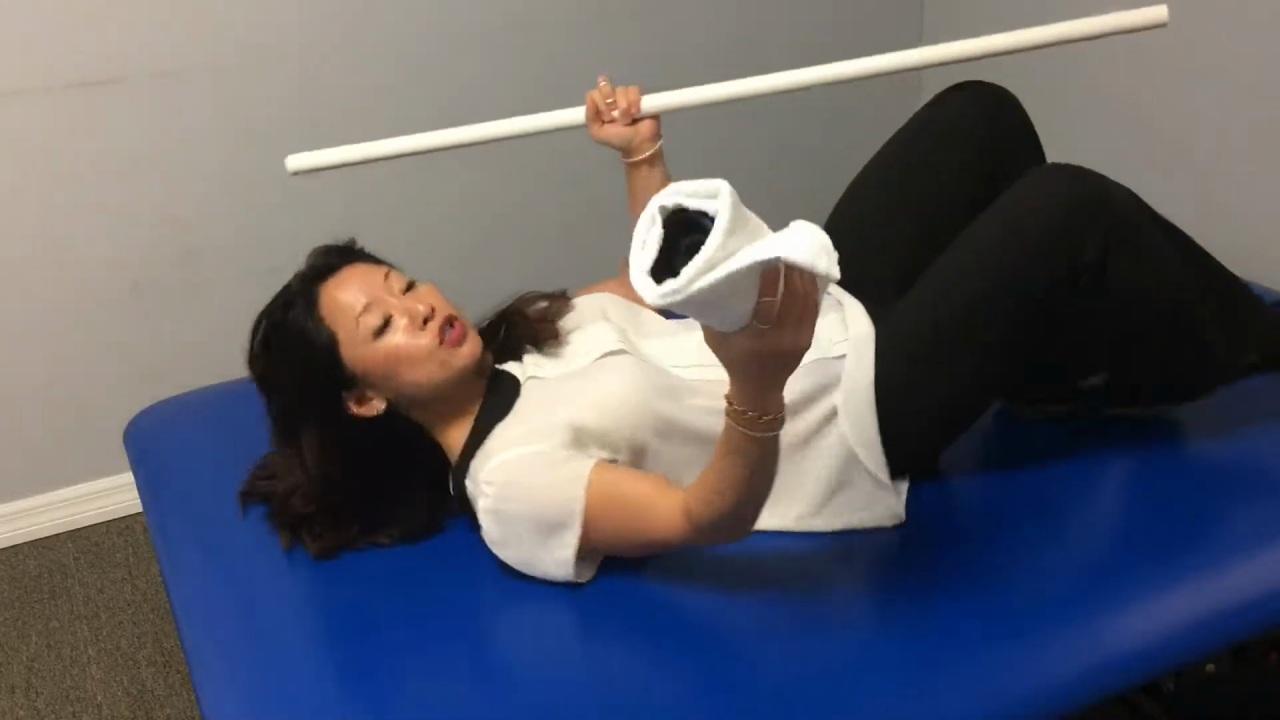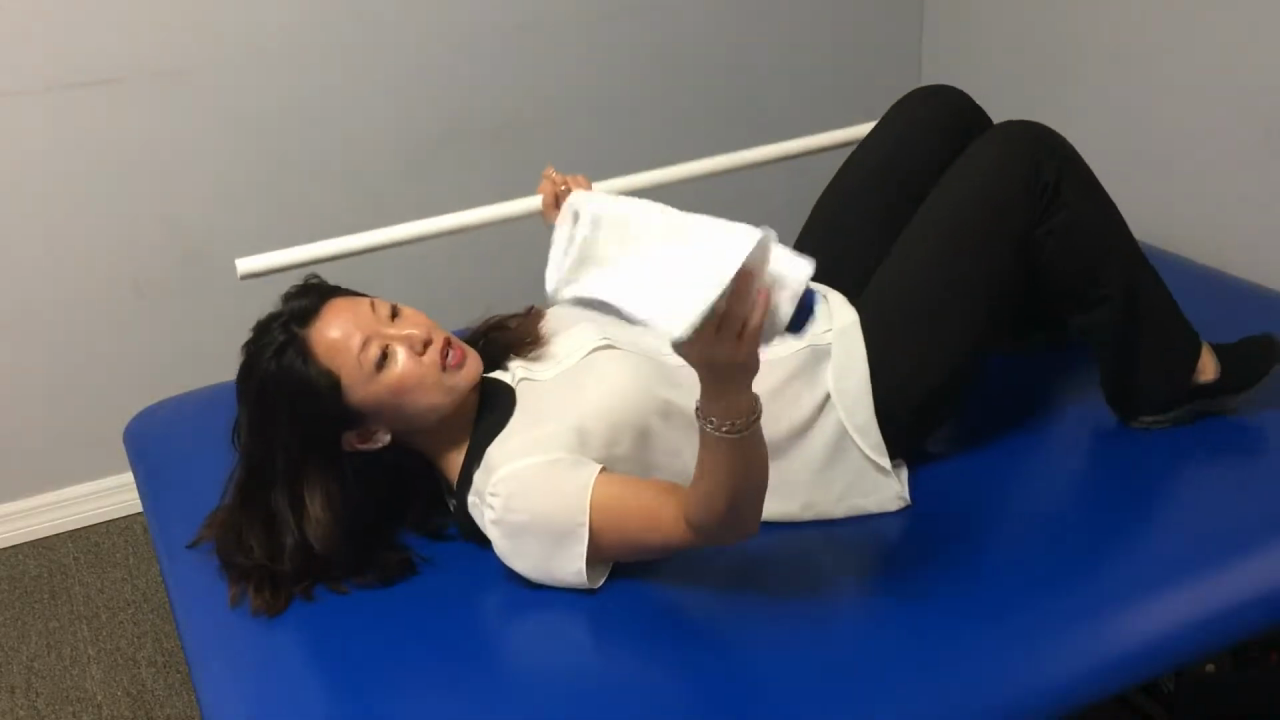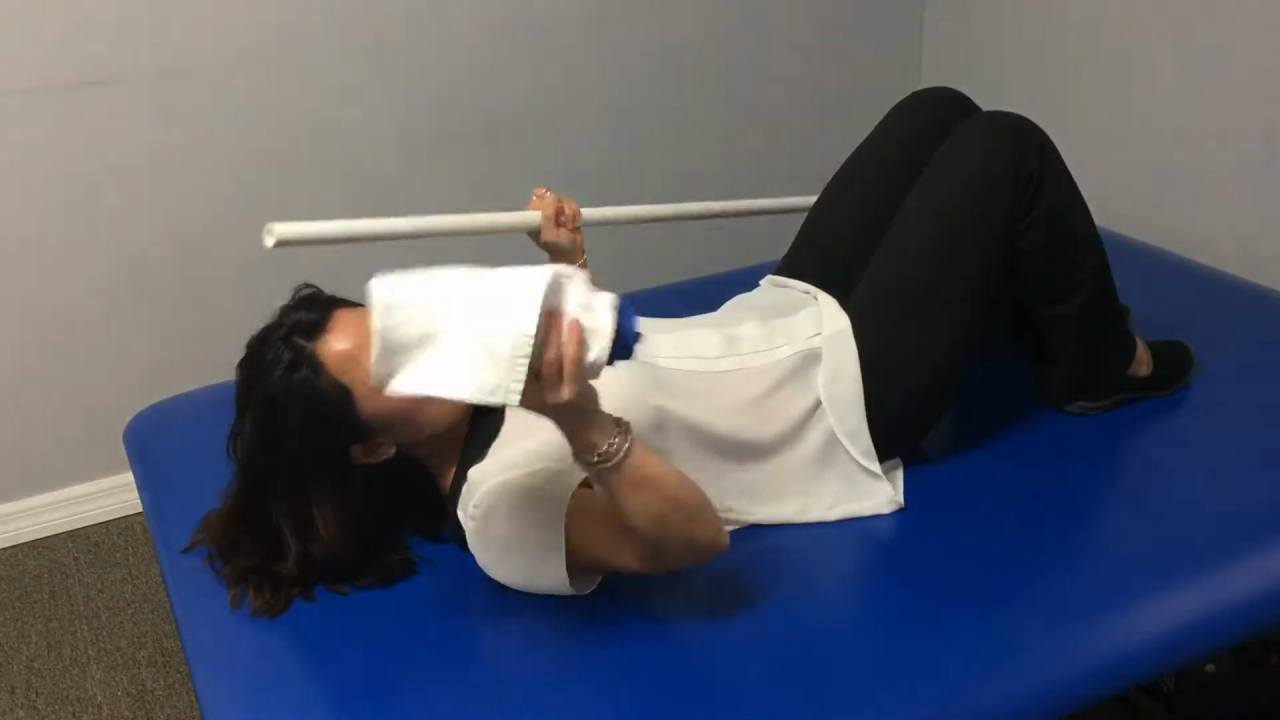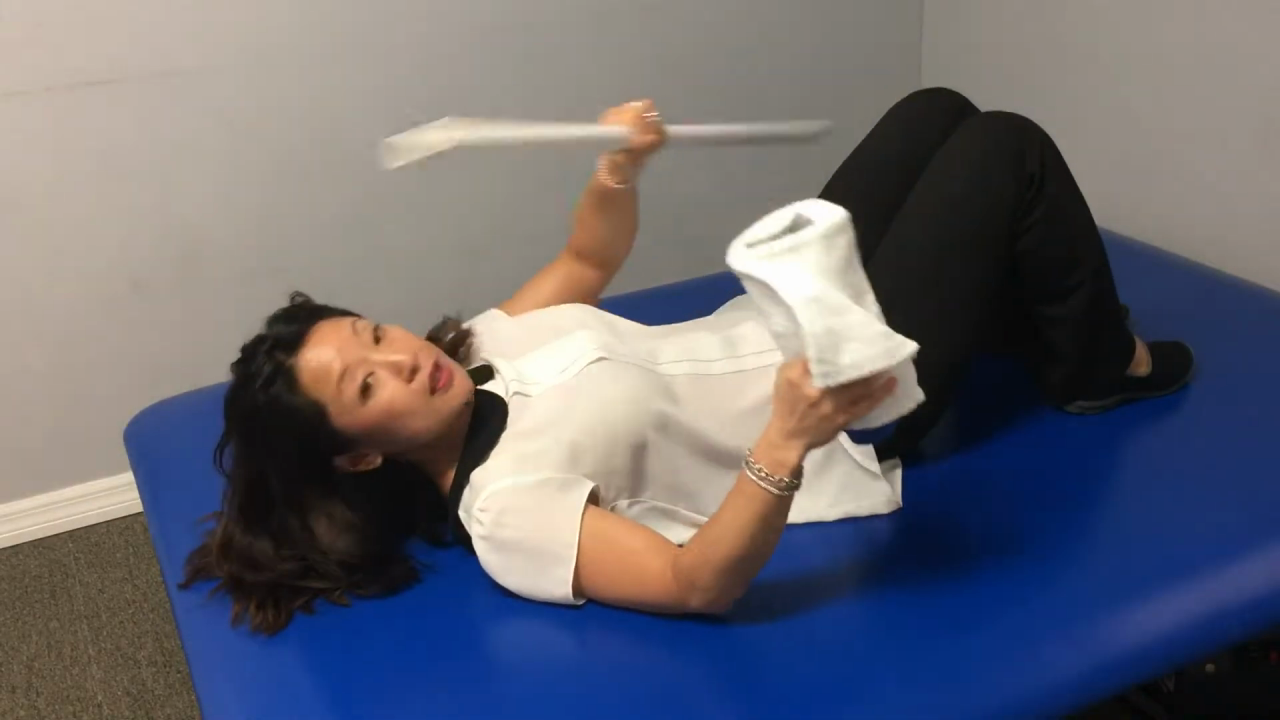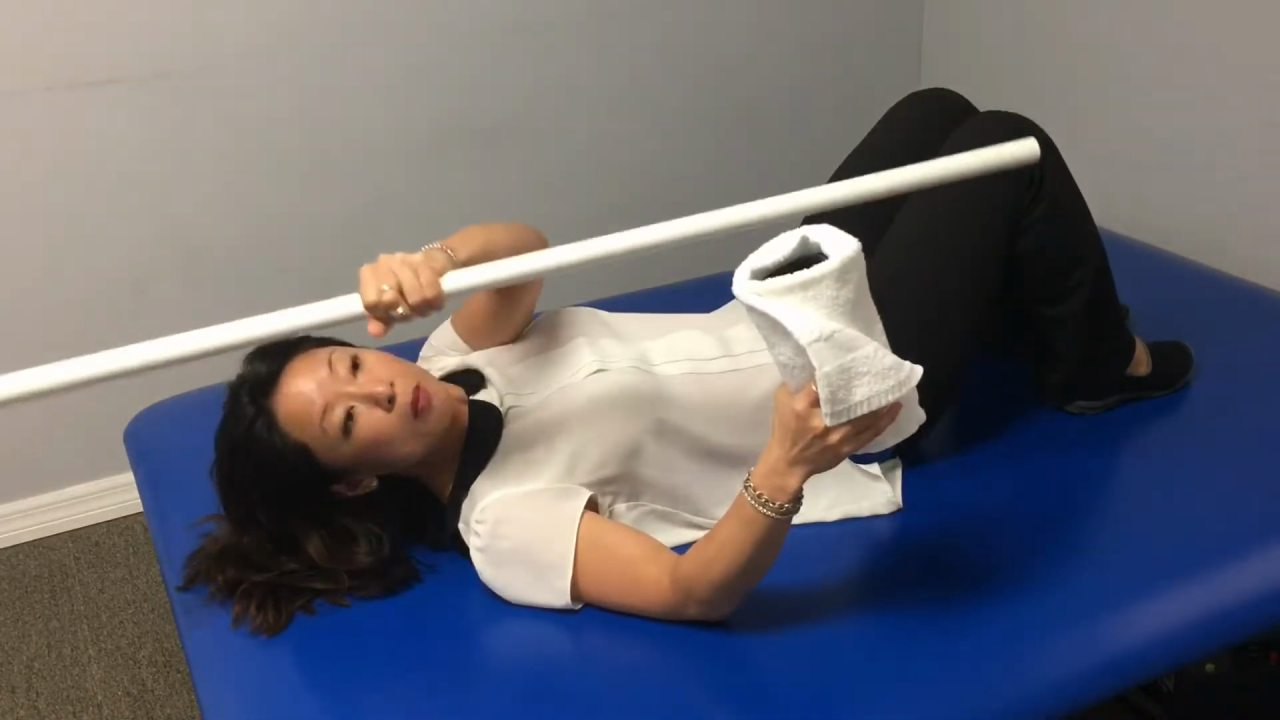
dt=1s
person 1, frame 1
left shoulder: (501, 337)
right shoulder: (511, 484)
left elbow: (646, 289)
right elbow: (709, 516)
left wrist: (643, 156)
right wrist: (759, 385)
left hip: (830, 324)
right hip: (862, 412)
left knee: (981, 114)
right knee: (1068, 207)
left ankle: (1062, 371)
person 1, frame 2
left shoulder: (484, 364)
right shoulder: (512, 495)
right elbow: (718, 518)
right wrist: (728, 386)
left hip: (811, 322)
right hip: (860, 390)
left knee: (941, 113)
right knee: (1027, 158)
left ankle: (1038, 302)
right ankle: (1163, 373)
person 1, frame 3
right shoulder: (500, 509)
right elbow: (690, 533)
left wrist: (563, 261)
right wrist: (576, 421)
left hip: (790, 316)
right hip: (855, 396)
left knee: (941, 113)
right knee: (1007, 149)
left ankle: (1034, 322)
right ankle: (1097, 369)
person 1, frame 4
left shoulder: (474, 353)
right shoulder: (503, 511)
left elbow: (593, 259)
right elbow: (695, 585)
left wrist: (619, 174)
right wrist: (788, 443)
right hip: (859, 393)
left knee: (940, 111)
right knee: (1009, 148)
left ankle: (1033, 323)
right ankle: (1100, 369)
person 1, frame 5
left shoulder: (452, 367)
right shoulder: (501, 522)
left elbow: (523, 248)
right elbow: (693, 593)
left wrist: (428, 262)
right wrist: (784, 472)
left knee: (942, 114)
right knee: (1013, 154)
left ankle: (1036, 323)
right ankle: (1099, 368)
